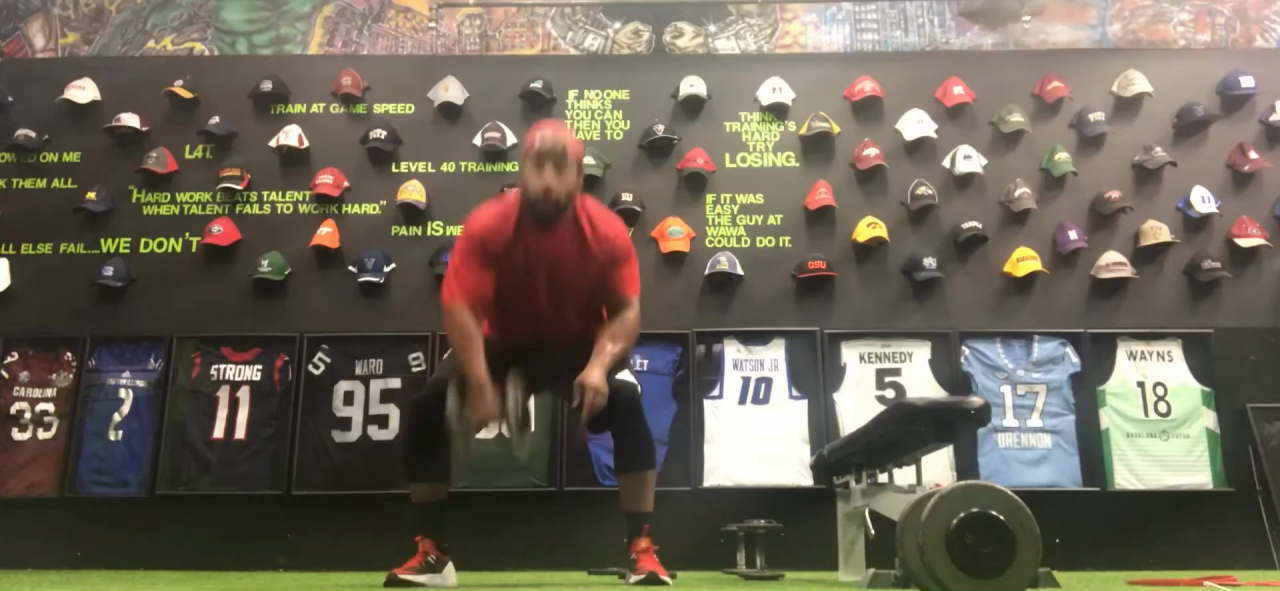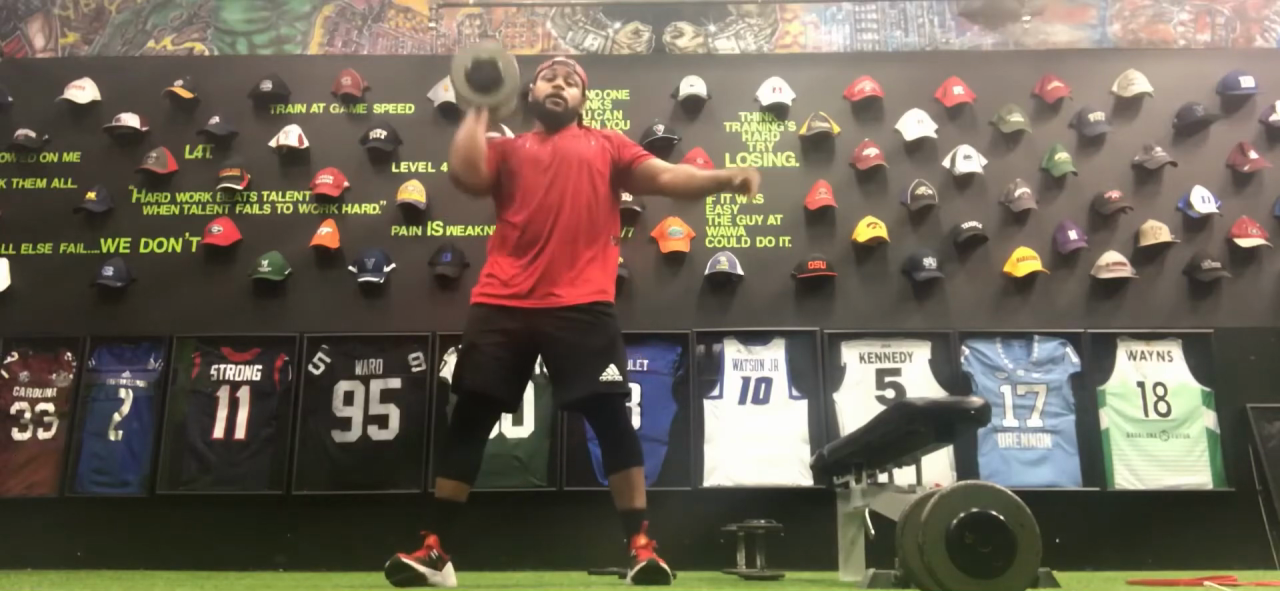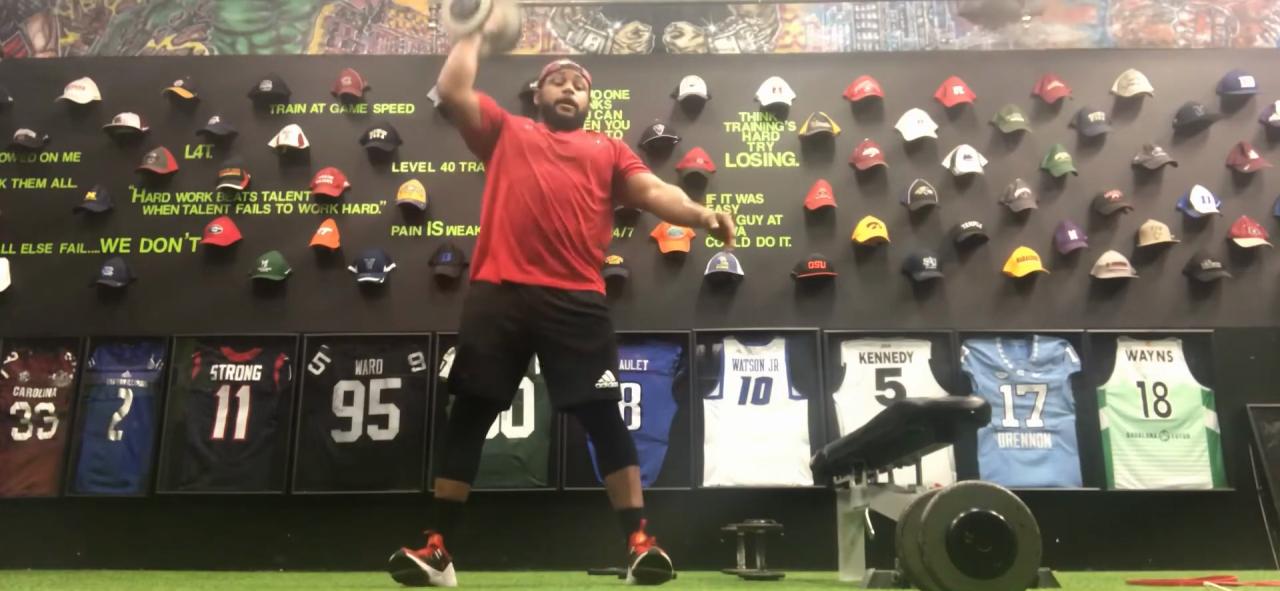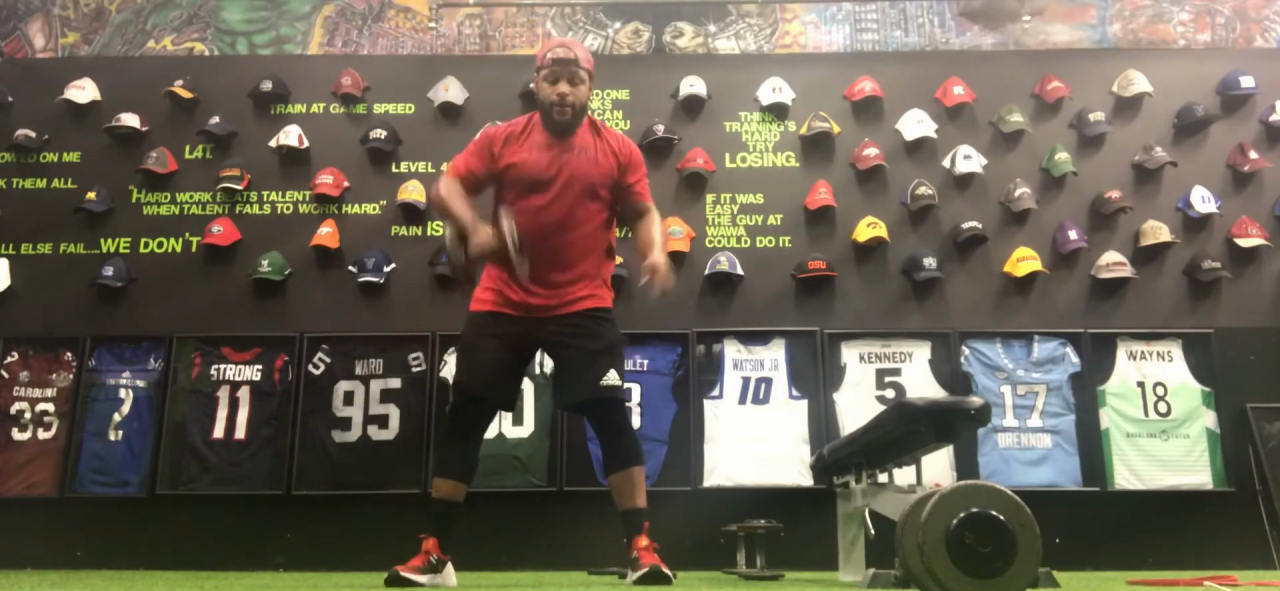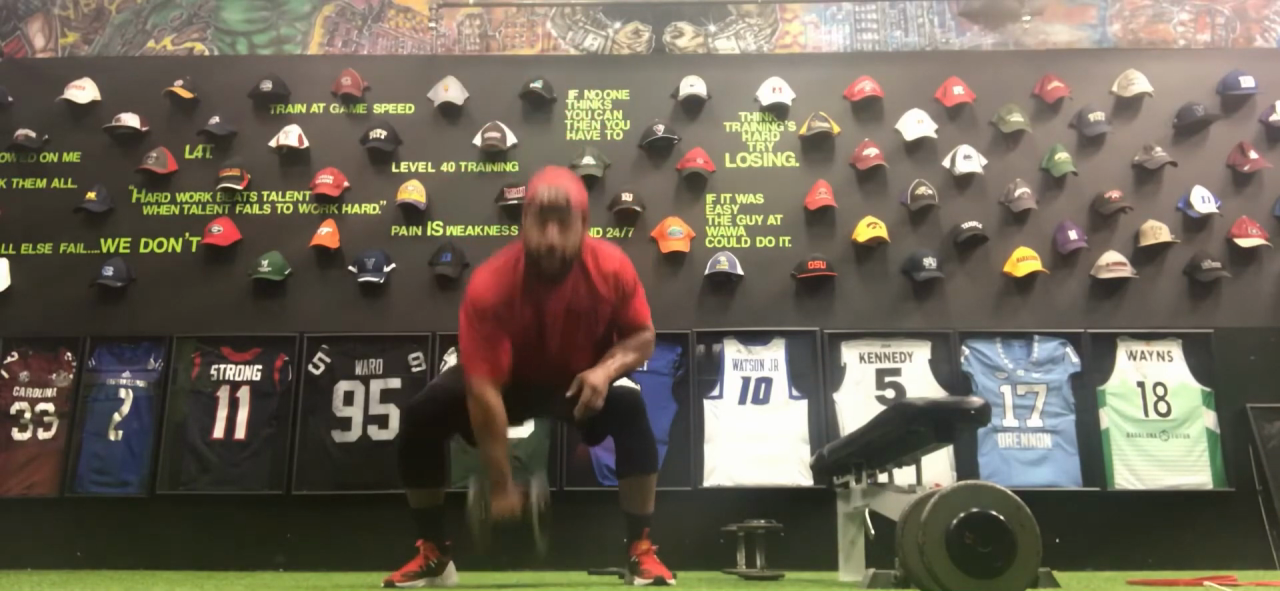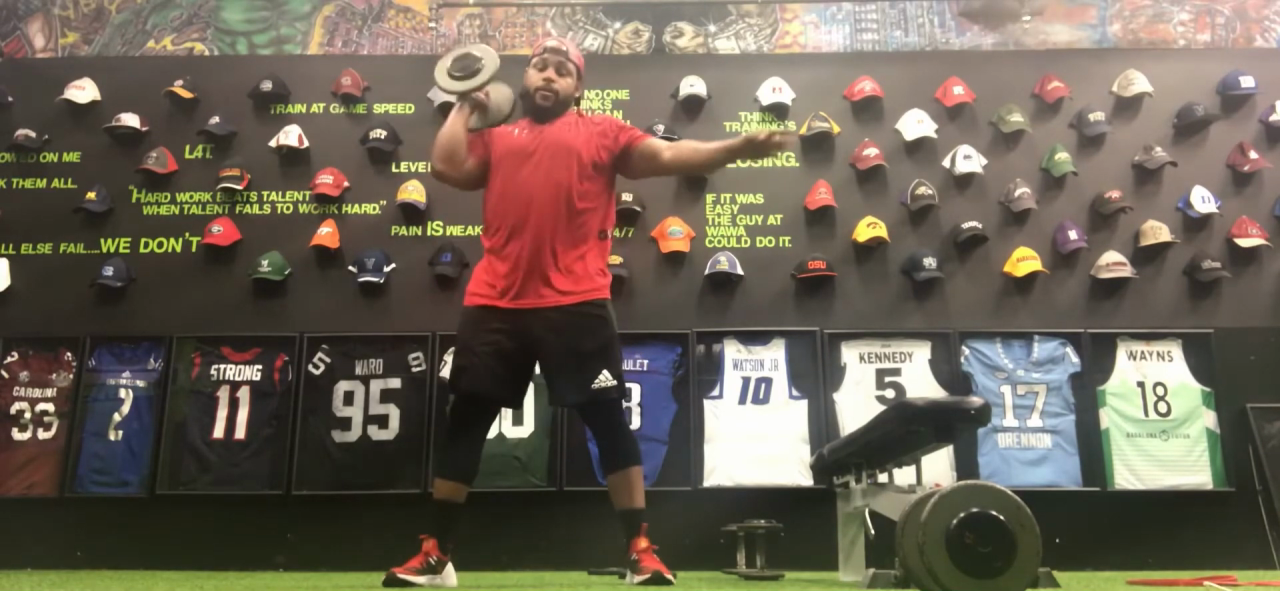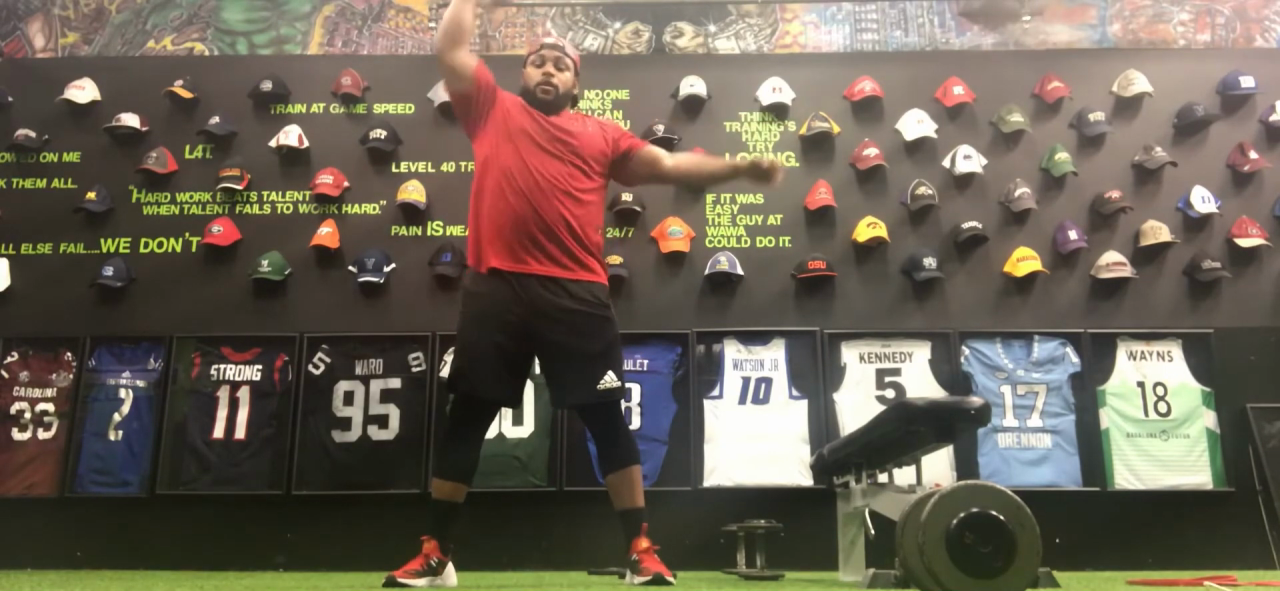
dt=0.7s
person 1, frame 1
left shoulder: (606, 232)
right shoulder: (487, 228)
left elbow: (626, 312)
right elbow: (459, 311)
left wrist: (598, 367)
right wrist: (480, 388)
left hip: (580, 345)
right hip: (506, 346)
left knee: (626, 407)
right knee: (427, 412)
left ankle: (642, 550)
right ankle: (431, 553)
person 1, frame 2
left shoulder: (607, 145)
right shoulder: (506, 147)
left elbow: (662, 176)
right elbow: (464, 176)
left wrist: (724, 177)
right wrist: (479, 111)
left hip: (582, 305)
right hip: (502, 303)
left knee: (611, 417)
right knee: (469, 417)
left ankle: (642, 547)
person 1, frame 3
left shoulder: (608, 150)
right shoulder: (506, 129)
left elbow: (653, 192)
right elbow: (451, 91)
left wrist: (705, 215)
right wrist: (471, 37)
left hip: (575, 299)
right hip: (498, 291)
left knee: (603, 415)
right knee: (469, 415)
left ankle: (640, 544)
person 1, frame 4
left shoulder: (617, 149)
right shoulder: (500, 138)
left elbow: (642, 211)
right elbow: (447, 184)
left wrist: (655, 251)
right wrist: (472, 227)
left hip: (583, 308)
right hip: (502, 306)
left knee: (611, 415)
right knee: (465, 417)
person 1, frame 5
left shoulder: (613, 270)
right shoulder: (491, 288)
left elbow: (642, 335)
right elbow: (484, 395)
left wrist: (605, 367)
right wrist: (501, 485)
left hip: (580, 376)
right hip: (507, 381)
left knee: (630, 411)
right knee: (421, 416)
left ankle: (642, 553)
right ankle: (432, 555)
person 1, frame 6
left shoulder: (602, 132)
right shoulder: (498, 137)
left elbow: (667, 155)
right elbow: (447, 168)
left wrist: (741, 145)
right wrist: (465, 105)
left hip: (576, 302)
right hip: (494, 304)
left knee: (608, 419)
right knee: (466, 419)
person 1, frame 7
left shoulder: (600, 134)
right shoulder: (493, 108)
left elbow: (665, 163)
left wrist: (739, 167)
left hip: (576, 292)
right hip: (497, 285)
left knee: (606, 417)
right knee: (467, 416)
